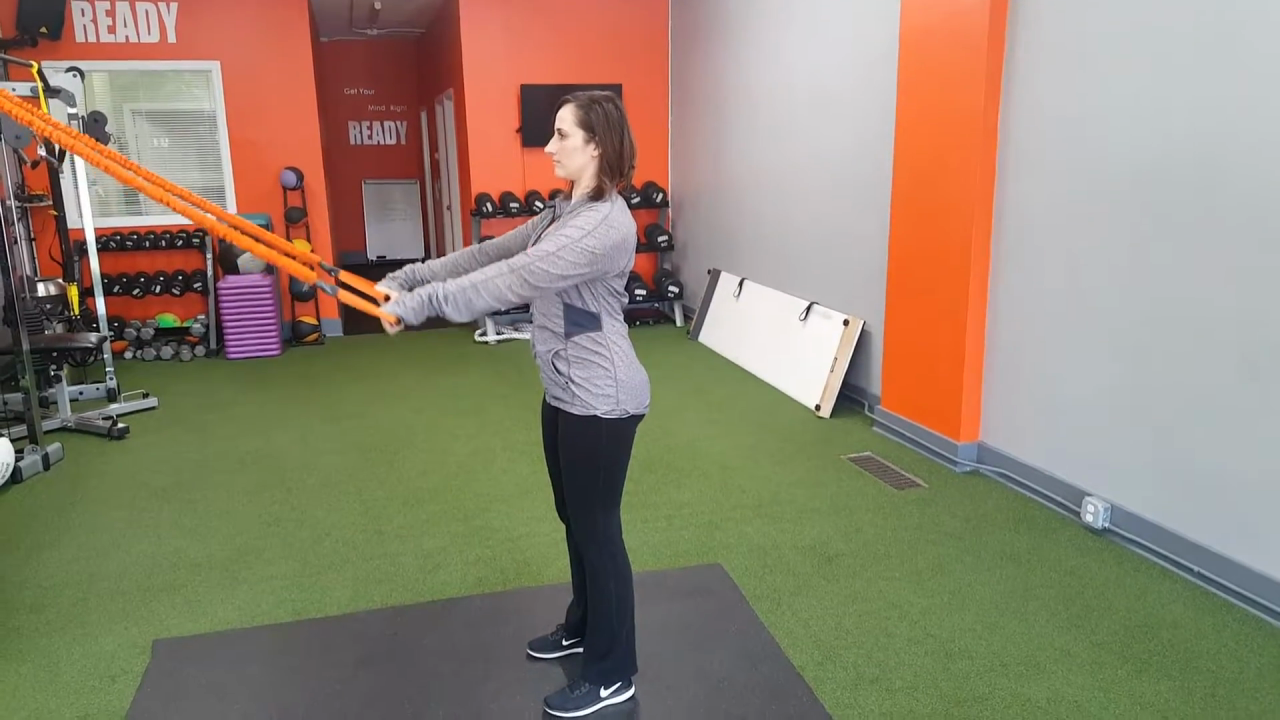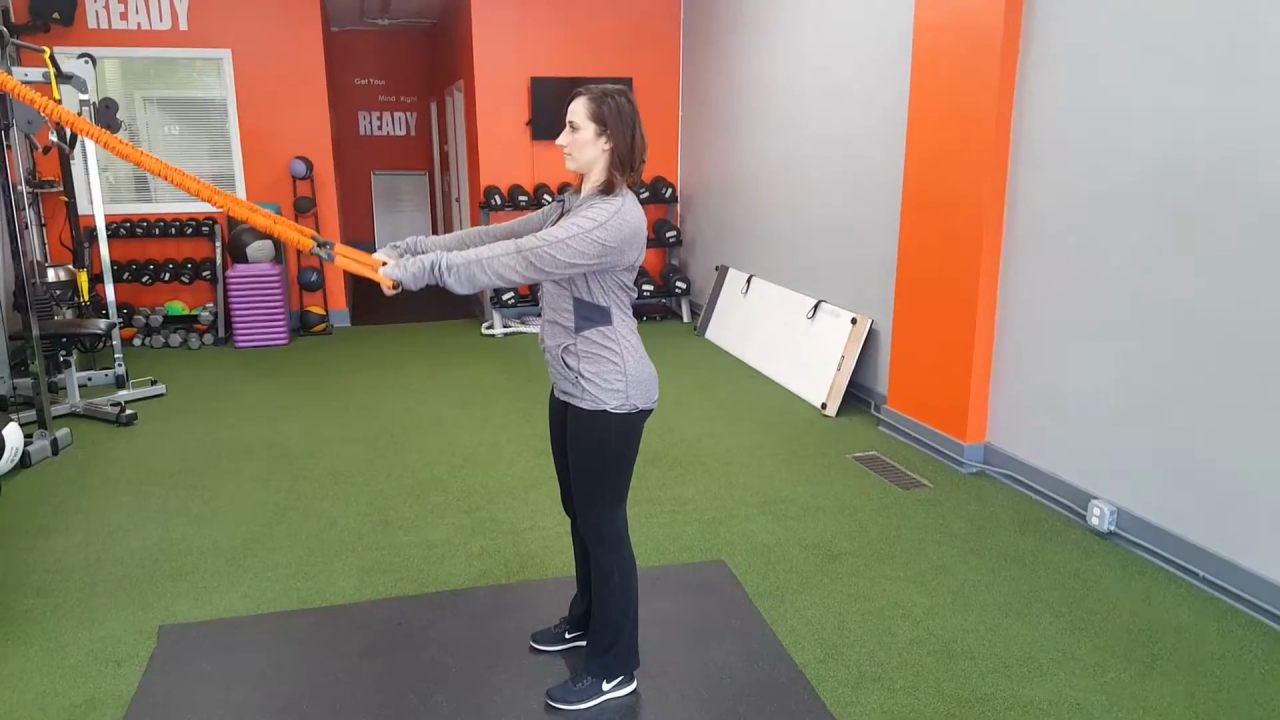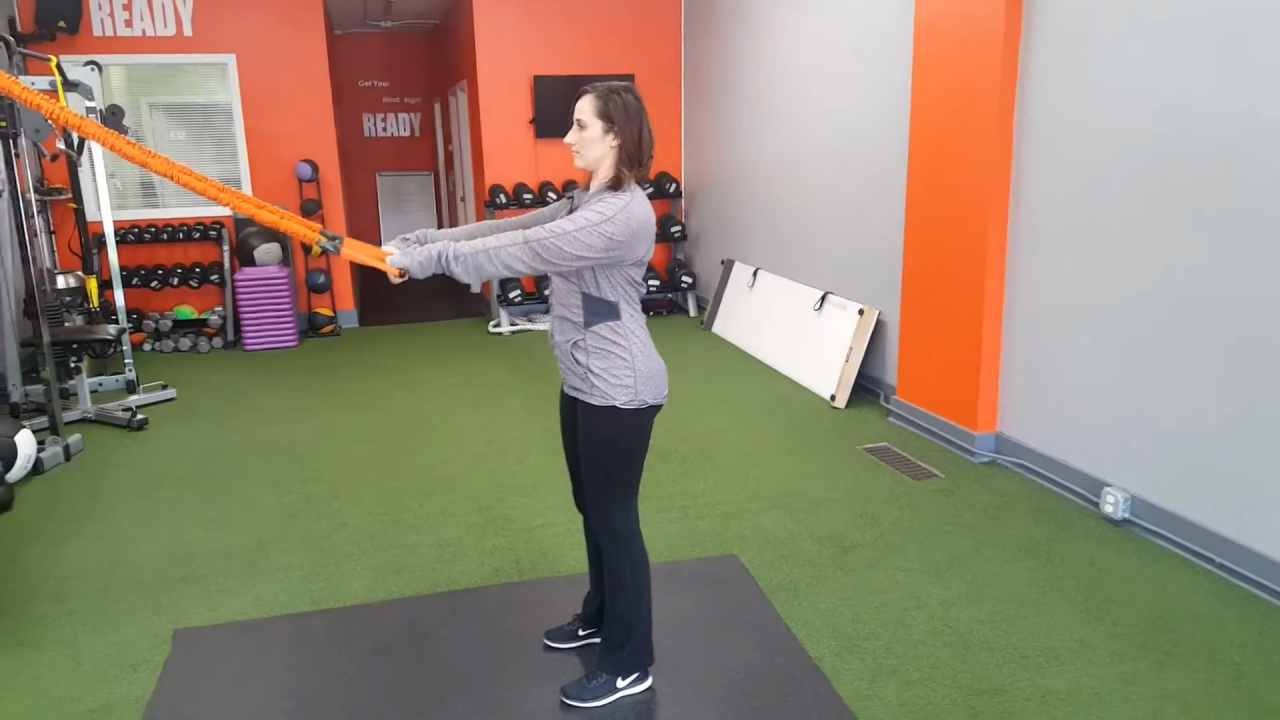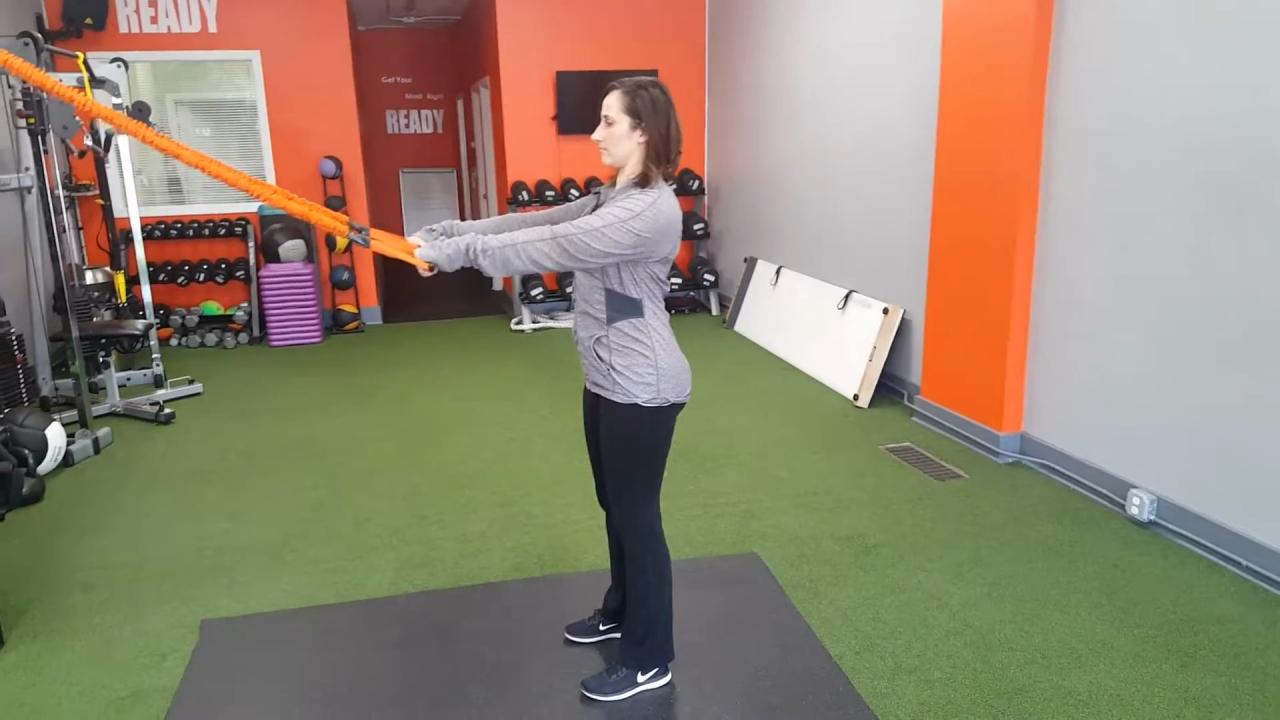
dt=0.3s
person 1, frame 1
left shoulder: (606, 223)
right shoulder: (564, 211)
left elbow: (520, 278)
right elbow: (491, 254)
left wrist: (421, 304)
right wrist: (406, 278)
left hip: (601, 400)
right hip: (565, 393)
left knee: (597, 529)
right knee: (574, 519)
right ankle: (582, 626)
person 1, frame 2
left shoulder: (617, 217)
right shoulder: (575, 206)
left elbow: (522, 259)
right elbow: (501, 234)
left wrist: (422, 270)
right wrist: (407, 250)
left hip: (609, 395)
right hip: (573, 386)
left knee: (603, 522)
right knee: (580, 512)
left ankle: (613, 667)
right ankle: (586, 619)
person 1, frame 3
left shoulder: (624, 212)
right shoulder: (585, 202)
left elbow: (528, 250)
right elbow: (510, 227)
left wrist: (429, 258)
right wrist: (416, 241)
left hip: (619, 390)
right hip: (584, 383)
left knee: (614, 518)
right knee: (592, 509)
left ankle: (629, 664)
right ankle: (600, 616)
person 1, frame 4
left shoulder: (652, 210)
right shoulder: (612, 199)
left elbow: (556, 247)
right elbow: (535, 222)
left wrist: (456, 251)
right wrist: (444, 232)
left hip: (642, 388)
right hip: (607, 381)
left knee: (637, 515)
right knee: (614, 505)
left ankle: (649, 660)
right ankle: (620, 610)
